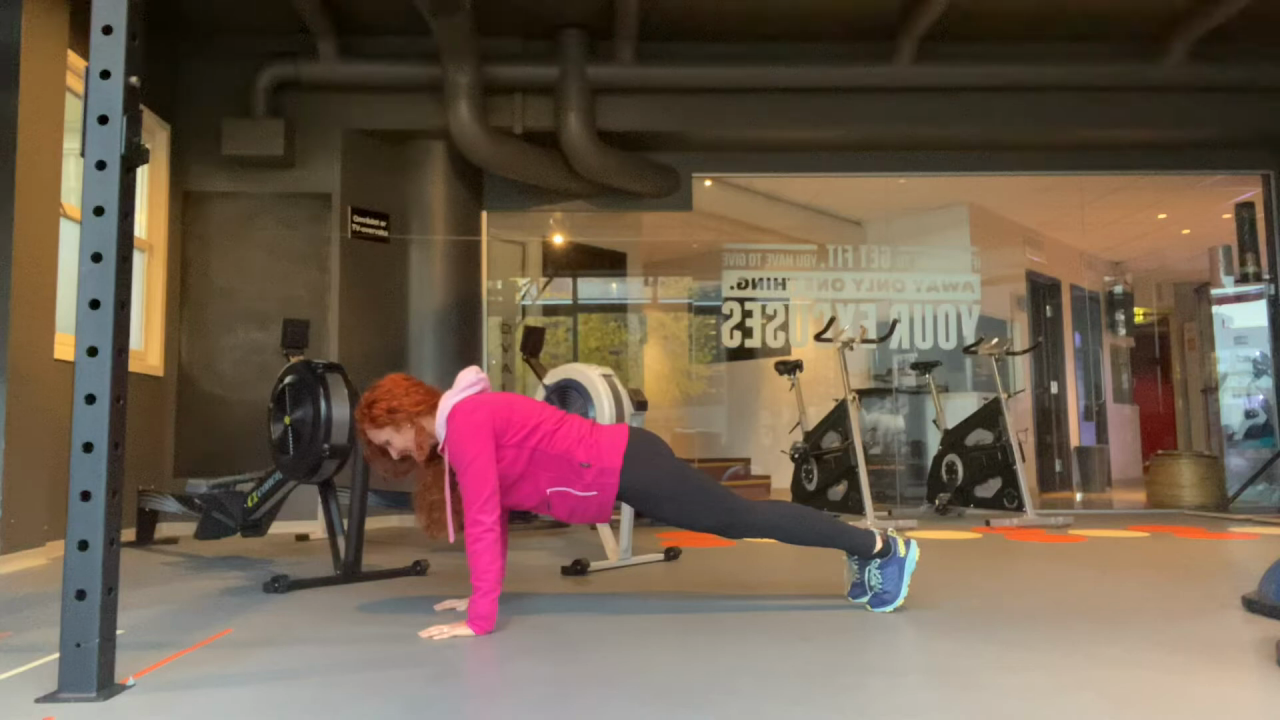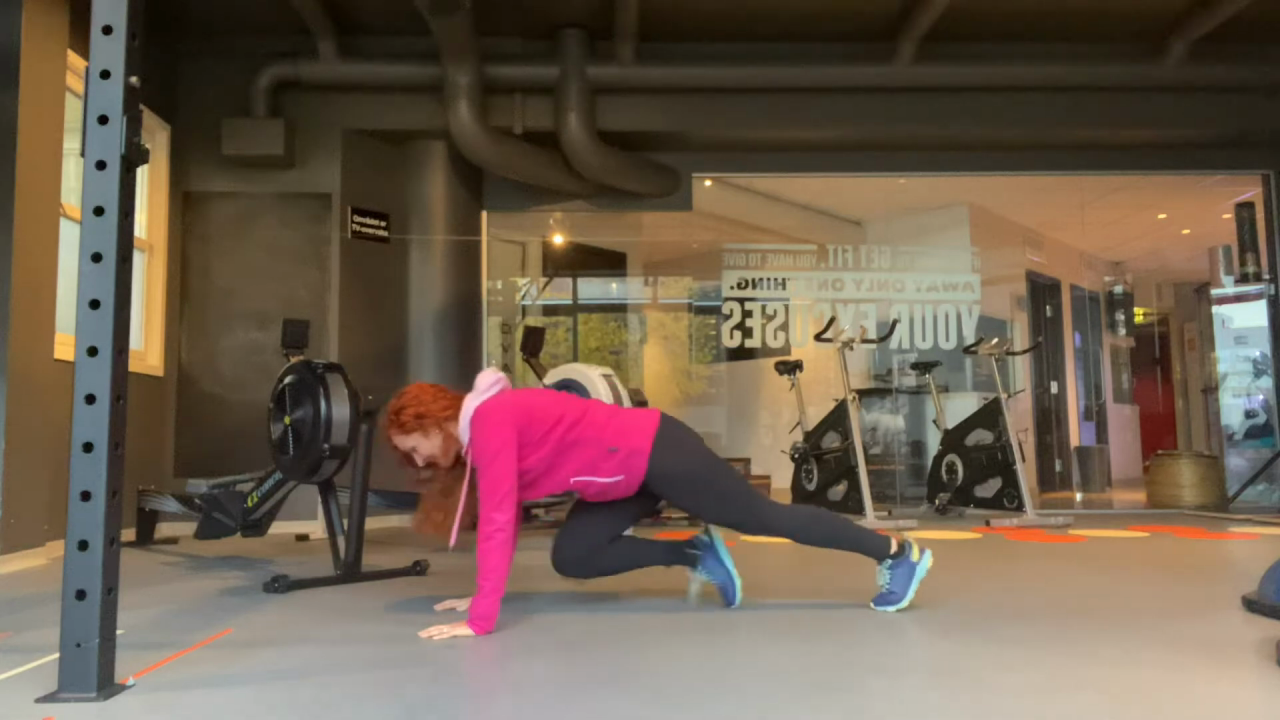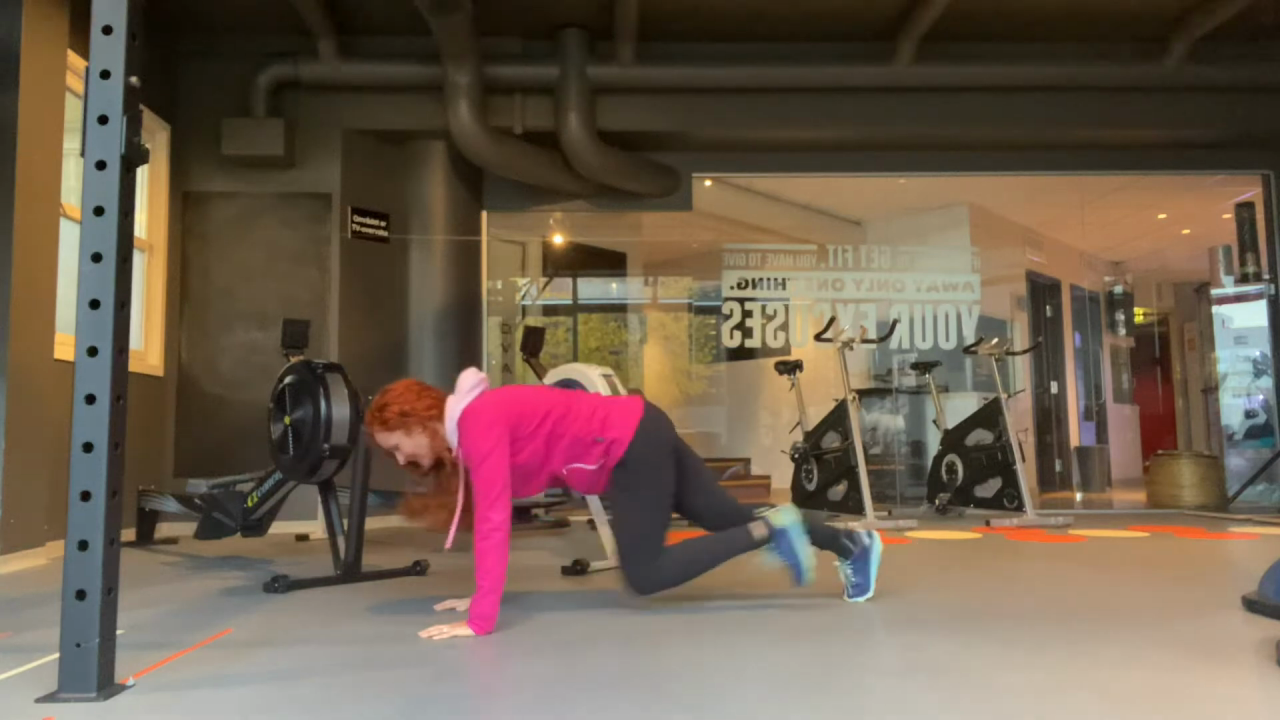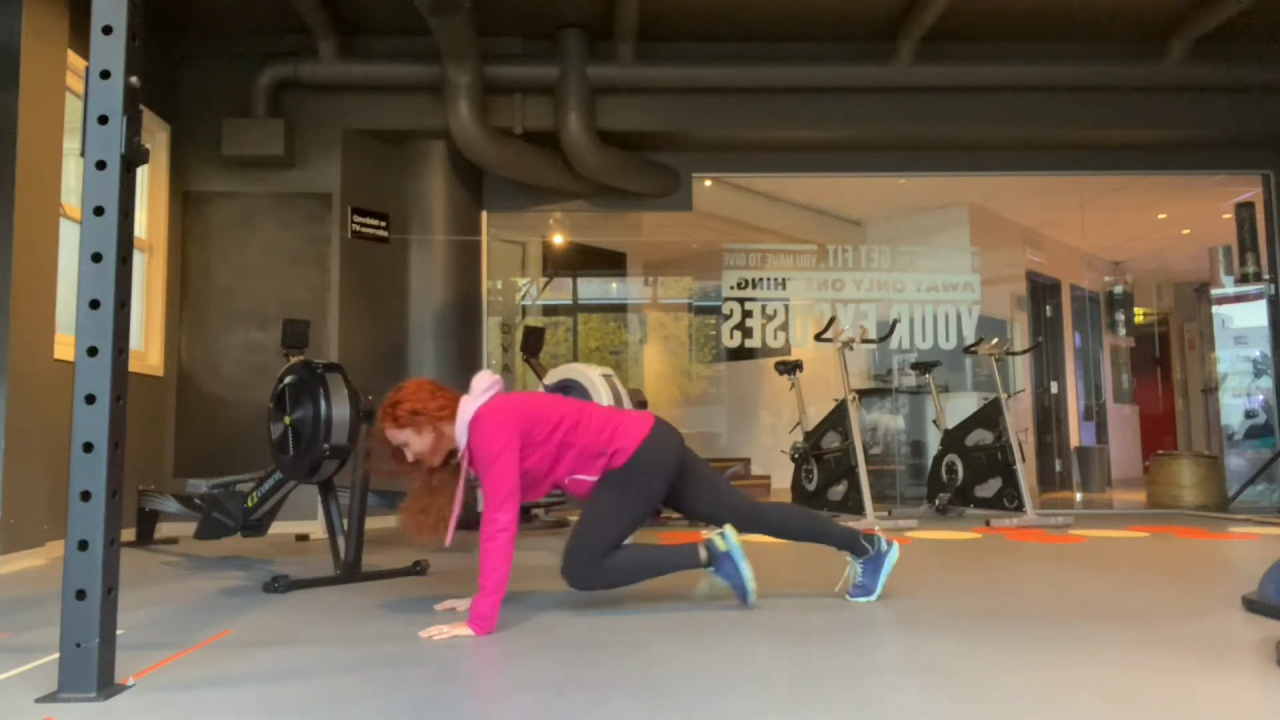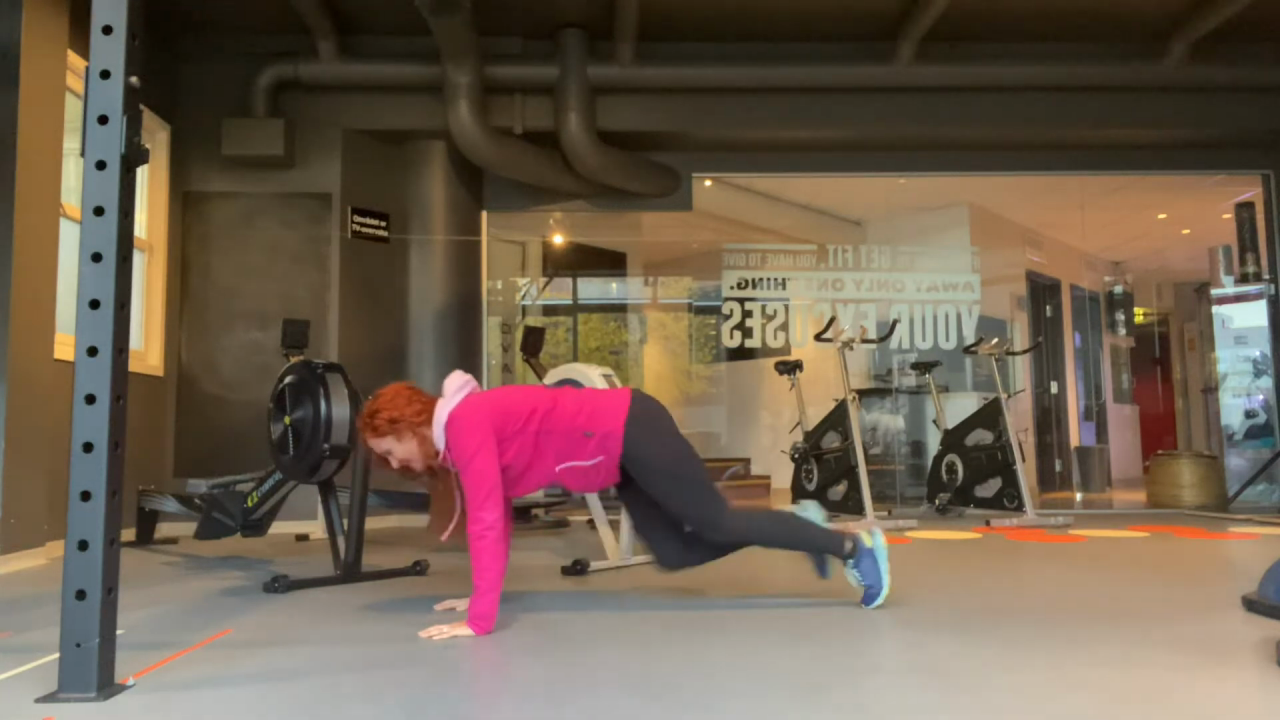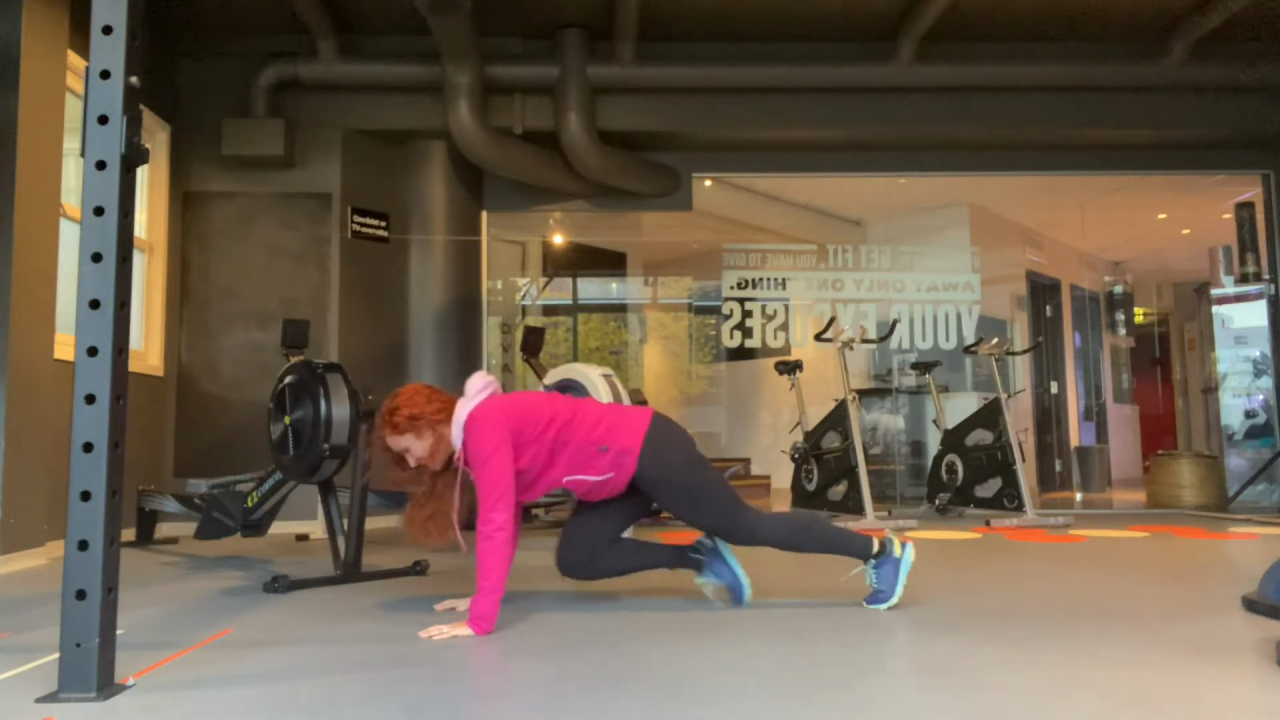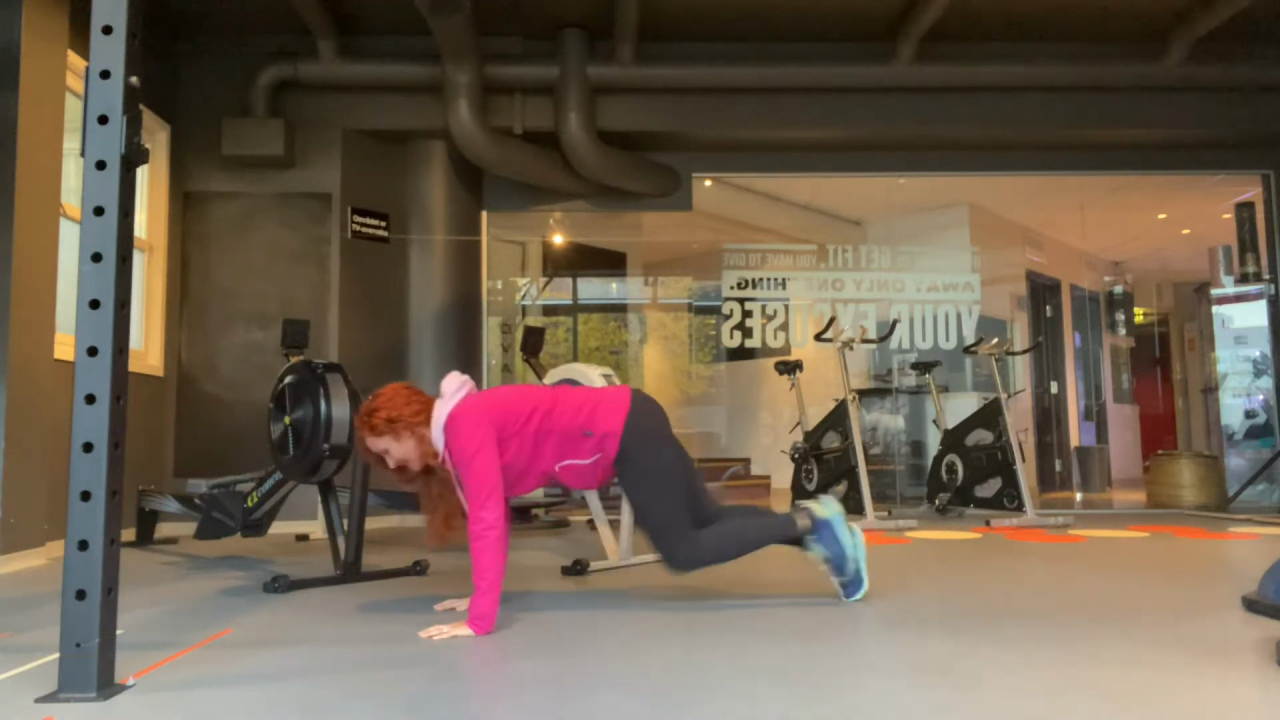
dt=0.7s
person 1, frame 1
left shoulder: (465, 423)
right shoulder: (471, 420)
left elbow: (484, 521)
right elbow: (491, 514)
left wrist: (479, 618)
right wrist: (481, 592)
left hip: (627, 469)
right hip: (618, 464)
left knee: (745, 518)
right knee: (740, 518)
left ankle: (885, 547)
right ankle: (858, 547)
person 1, frame 2
left shoulder: (488, 424)
right shoulder: (492, 426)
left elbow: (497, 522)
right elbow: (505, 517)
left wrist: (481, 619)
right wrist: (484, 593)
left hip: (656, 453)
right hip: (634, 467)
left knee: (763, 516)
right knee: (571, 557)
left ankle: (900, 553)
right ankle: (696, 553)
person 1, frame 3
left shoulder: (478, 422)
right shoulder: (470, 426)
left elbow: (493, 521)
right elbow: (492, 514)
left wrist: (479, 619)
right wrist: (481, 593)
left hip: (637, 441)
right hip: (634, 440)
left knee: (644, 575)
right knee: (723, 515)
left ankle: (768, 532)
right ankle: (852, 545)
person 1, frame 4
left shoulder: (489, 427)
right shoulder: (477, 430)
left elbow: (500, 524)
right elbow: (501, 516)
left wrist: (481, 618)
right wrist: (485, 594)
left hip: (639, 453)
right hip: (645, 450)
left knee: (582, 568)
right knee: (744, 514)
left ankle: (712, 552)
right ankle: (869, 546)
person 1, frame 5
left shoulder: (465, 425)
right shoulder: (466, 428)
left elbow: (485, 523)
right elbow: (498, 516)
left wrist: (479, 619)
right wrist: (479, 593)
left hip: (633, 430)
right hip: (620, 440)
left knee: (714, 524)
right knee: (674, 554)
left ankle: (855, 545)
right ankle: (800, 524)
person 1, frame 6
left shoulder: (483, 425)
right shoulder: (482, 430)
left elbow: (496, 523)
right elbow: (504, 516)
left wrist: (480, 618)
right wrist: (484, 593)
left hip: (647, 453)
right hip: (630, 461)
left knee: (746, 526)
right knee: (577, 561)
left ankle: (883, 550)
right ankle: (699, 558)
person 1, frame 7
left shoulder: (465, 425)
right shoulder: (458, 431)
left elbow: (489, 522)
right elbow: (487, 515)
left wrist: (480, 618)
right wrist: (481, 592)
left hip: (630, 426)
right hip: (622, 433)
left knee: (685, 549)
right knee: (709, 519)
left ankle: (813, 520)
right ankle: (830, 539)
